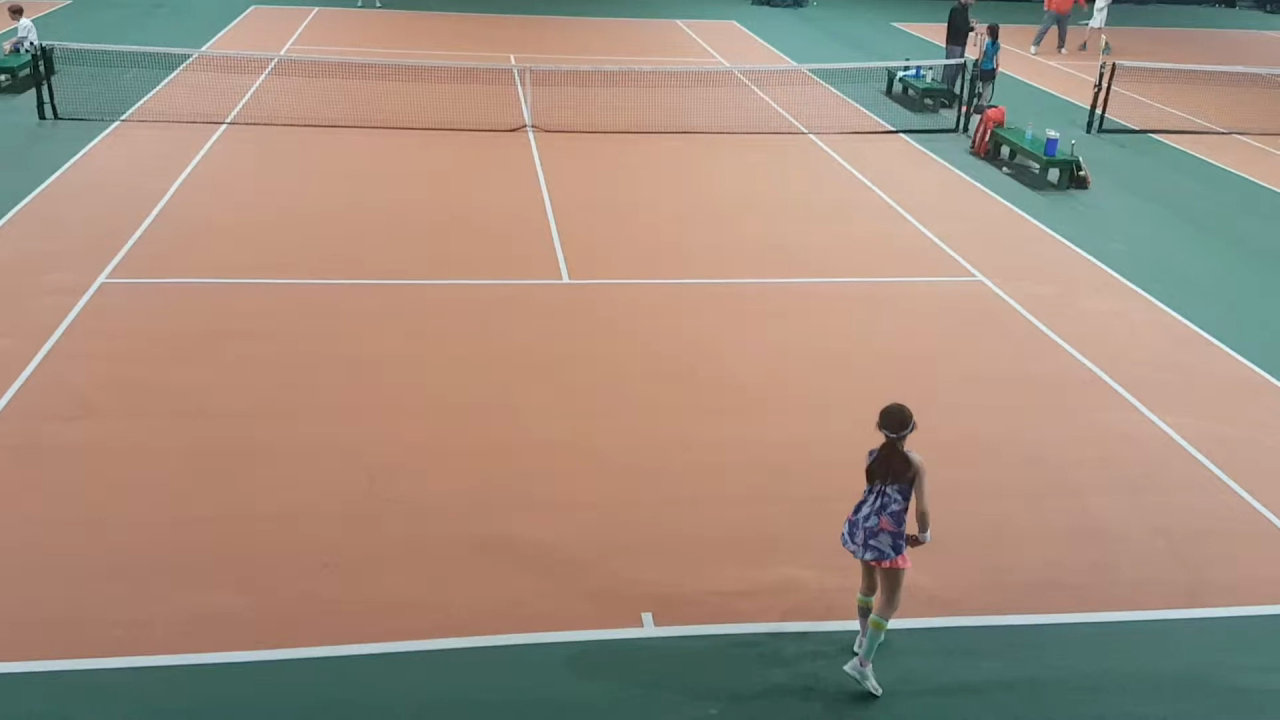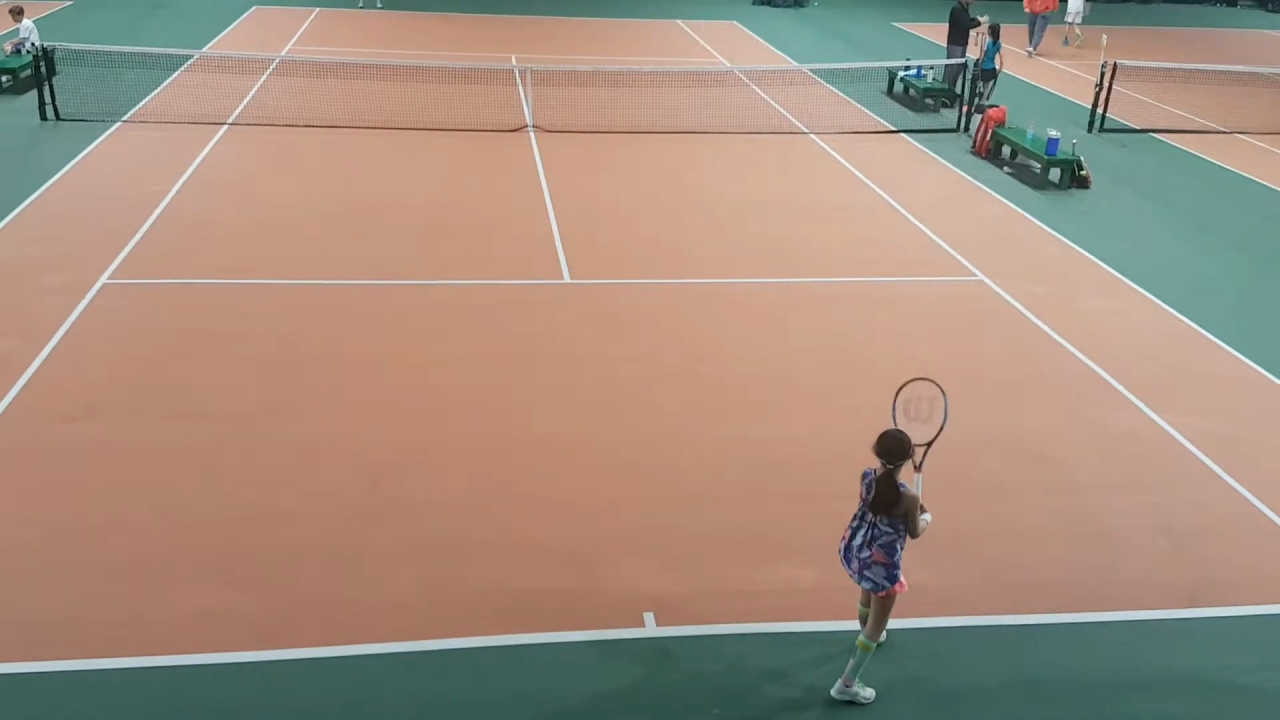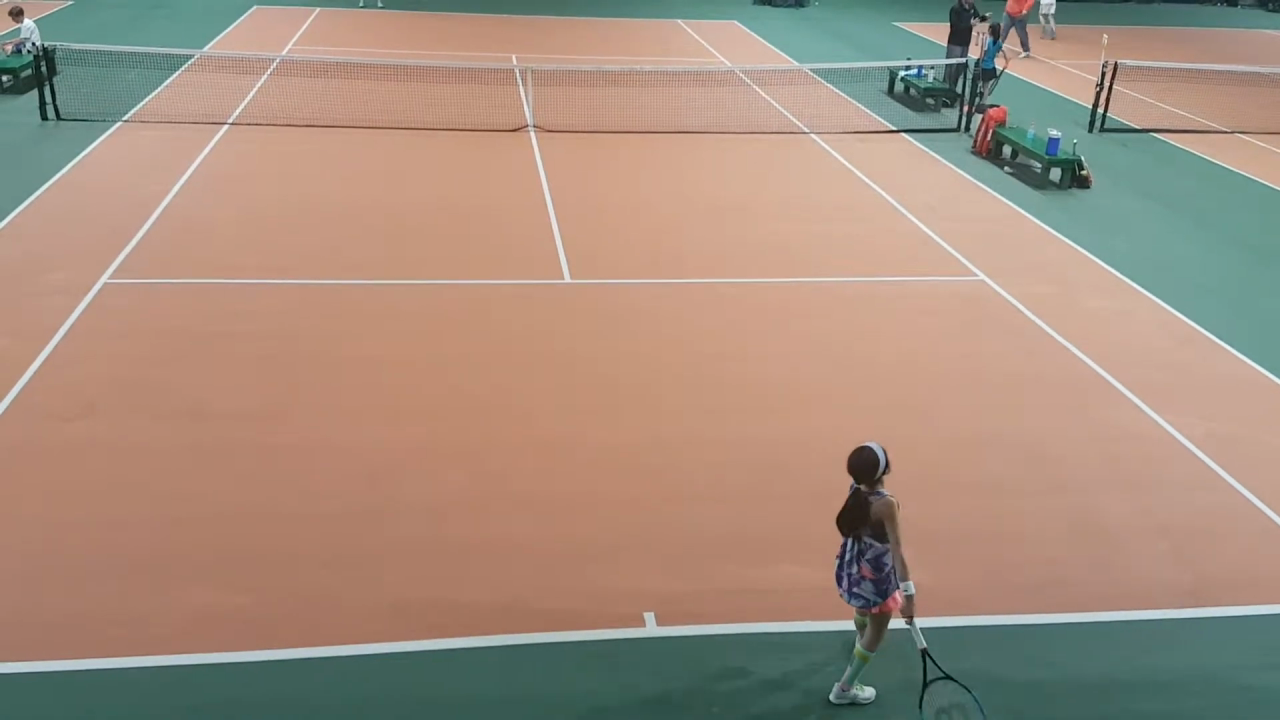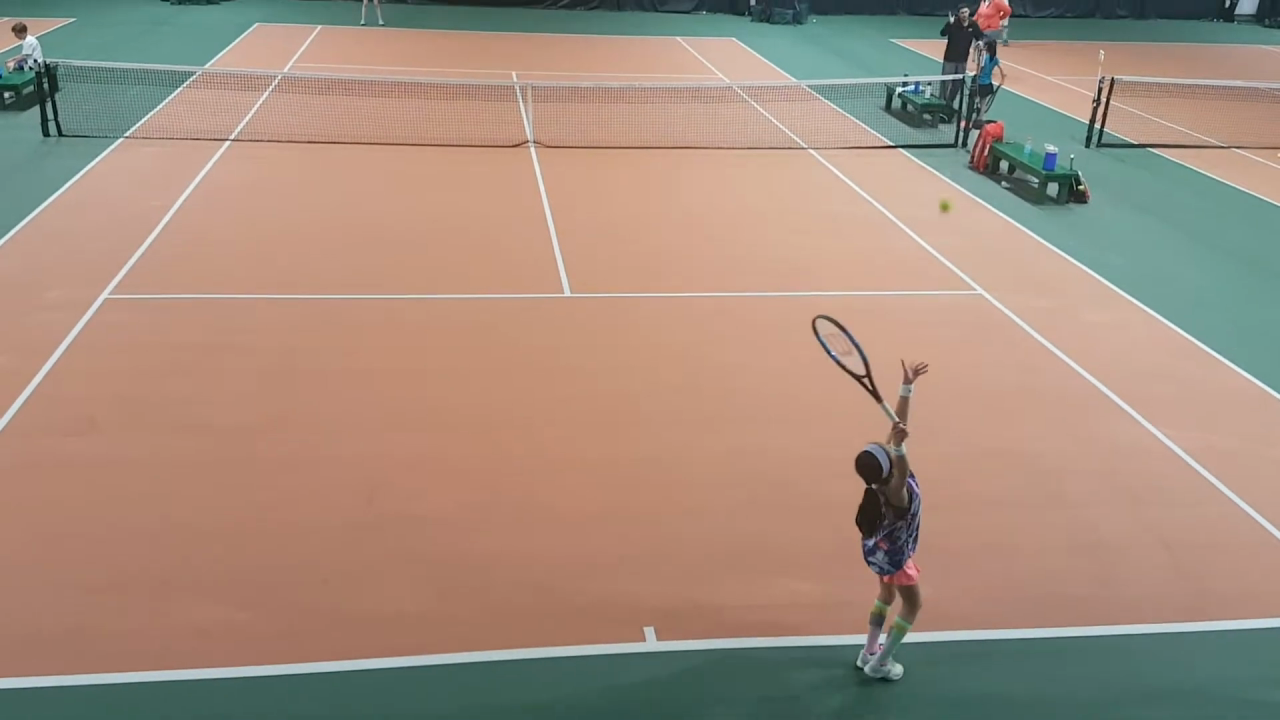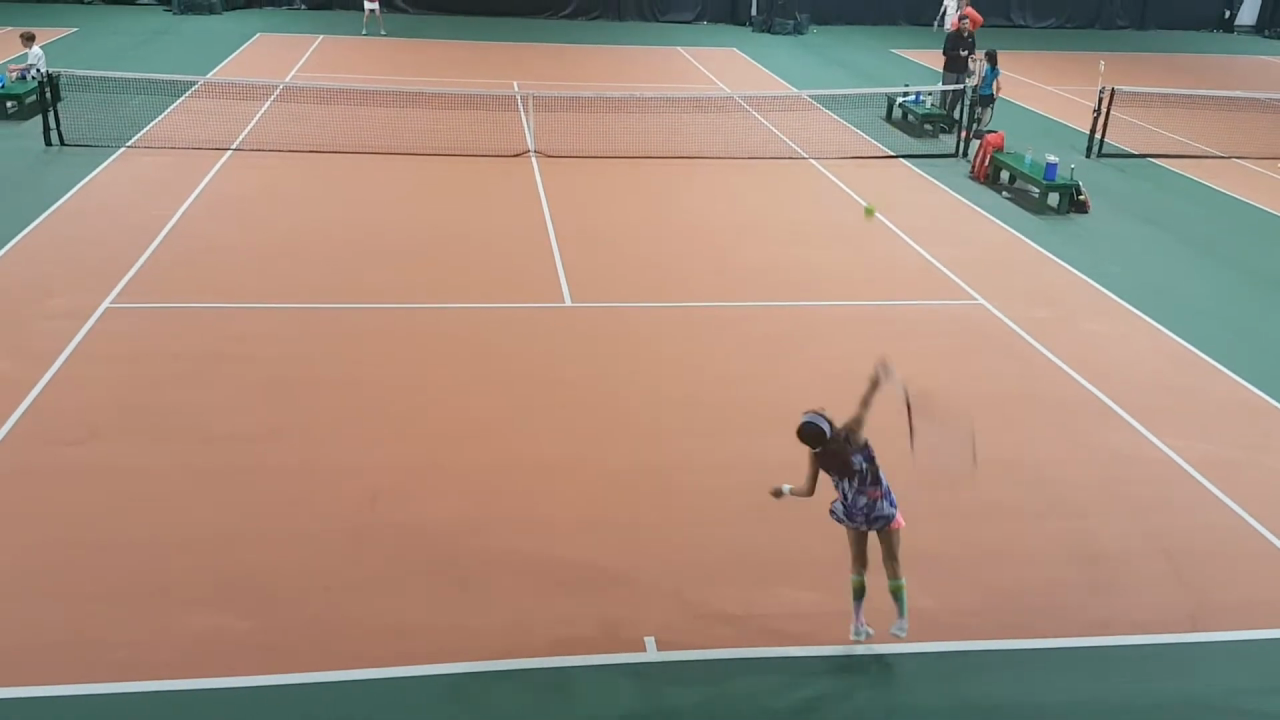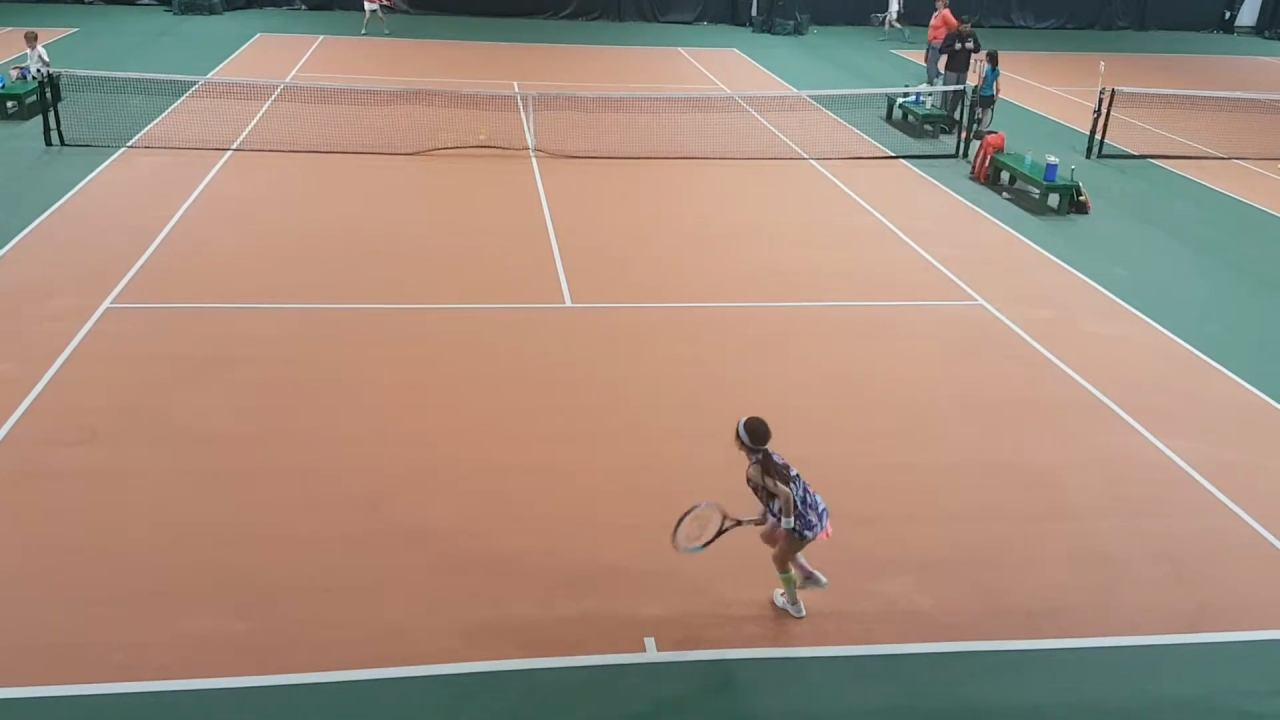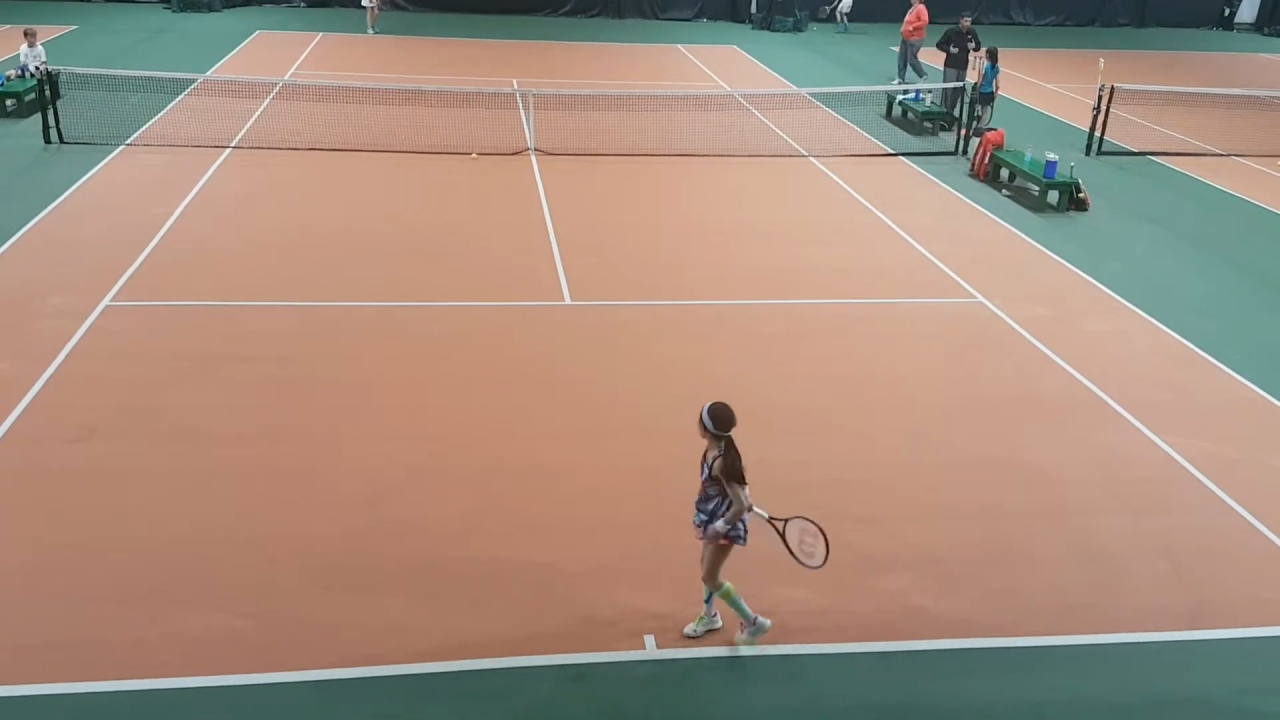
dt=0.7s
person 1, frame 1
left shoulder: (872, 456)
right shoulder: (914, 462)
right elbow: (921, 508)
right wrist: (923, 535)
left hip: (860, 525)
right hip: (886, 534)
left knee: (868, 583)
right knee: (889, 600)
left ankle: (866, 636)
right ankle: (862, 662)
person 1, frame 2
left shoulder: (867, 477)
right shoulder: (909, 497)
right elbow: (914, 533)
right wrist: (926, 517)
left hip: (854, 548)
right hip: (881, 561)
left knee: (869, 593)
right knee: (878, 622)
left ankle: (868, 637)
right ankle: (847, 683)
person 1, frame 3
left shoulder: (856, 492)
right shoulder: (886, 504)
right elbow: (896, 549)
right wrist: (908, 592)
left hip: (850, 569)
right hip: (874, 577)
left knee: (864, 608)
right knee: (876, 633)
left ankle: (862, 639)
right ankle: (845, 688)
person 1, frame 4
left shoulder: (884, 480)
right shoulder: (895, 491)
left elbow: (900, 419)
right elbow: (902, 472)
left wrist: (907, 385)
right wrist: (900, 448)
left hip: (882, 549)
right hip: (894, 555)
left knee: (886, 596)
right knee: (912, 605)
left ankle: (869, 652)
right ankle: (881, 662)
person 1, frame 5
left shoulder: (817, 453)
right shoulder: (849, 436)
left elbow: (808, 490)
right elbow: (863, 407)
left wrist: (785, 489)
right wrist: (876, 382)
left hip: (854, 513)
right hip: (881, 509)
left knee: (859, 566)
right knee: (892, 564)
left ankle: (858, 624)
right ankle: (902, 620)
person 1, frame 6
left shoulder: (755, 470)
right shoulder: (770, 456)
left elbow: (785, 494)
left wrist: (786, 525)
right wrist: (765, 512)
left hip: (804, 522)
right hip: (812, 510)
left knee: (779, 557)
right knee: (767, 536)
left ankle: (794, 604)
right ankle: (808, 575)
person 1, frame 7
left shoulder: (721, 461)
right shoulder: (713, 450)
left elbow: (740, 505)
right elbow: (737, 487)
left wrist: (718, 528)
left hip: (724, 524)
right hip: (713, 519)
left knee: (710, 577)
right knee: (706, 565)
left ankle: (753, 622)
right ankle: (710, 615)
